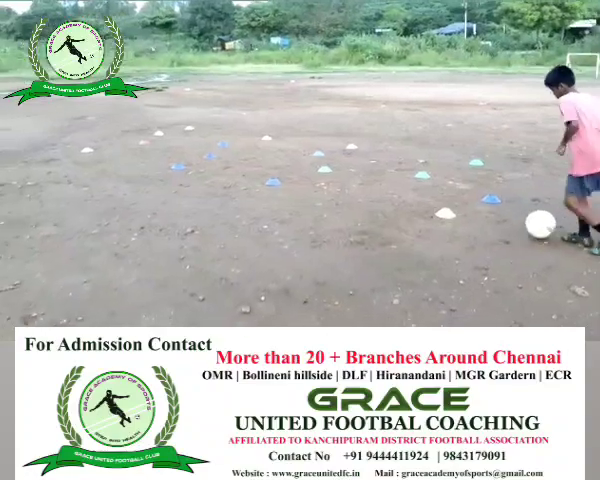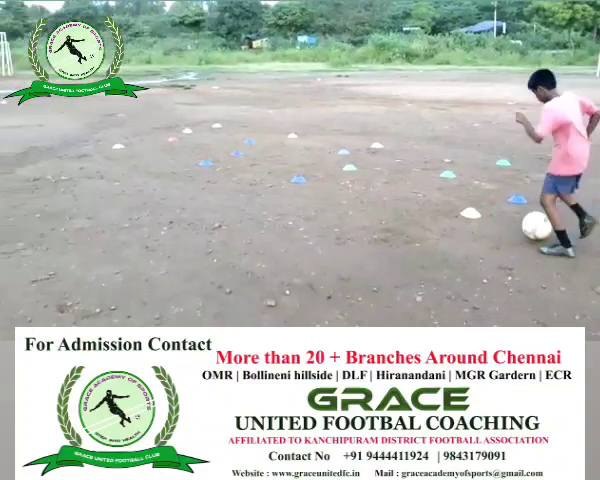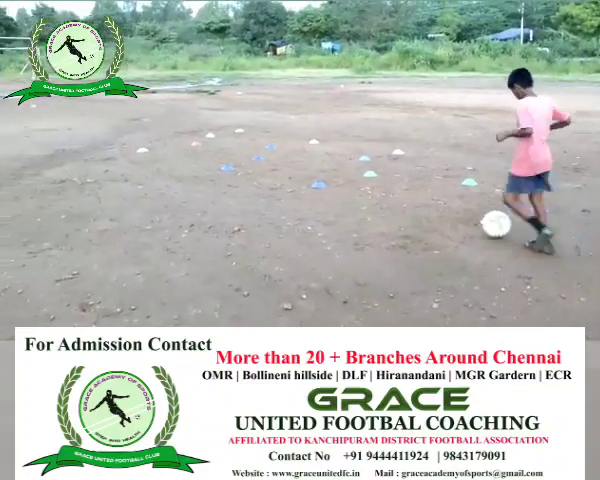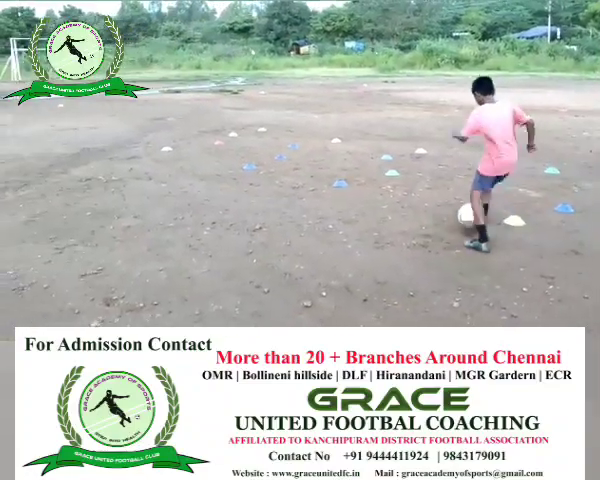
dt=0.3s
person 1, frame 1
left shoulder: (566, 101)
left elbow: (573, 124)
left wrist: (563, 144)
left hip: (584, 160)
left knee: (571, 201)
right knee: (580, 195)
right ankle: (583, 235)
person 1, frame 2
left shoulder: (551, 109)
right shoulder: (573, 97)
left elbow: (537, 137)
left wrist: (524, 121)
left hip: (565, 162)
right hip: (580, 158)
left knee: (547, 201)
right knee: (561, 191)
left ankle: (566, 246)
right ankle: (585, 217)
person 1, frame 3
left shoulder: (523, 105)
right shoulder: (547, 101)
left elbow: (527, 131)
right elbow: (566, 120)
left wrist: (507, 134)
left hip: (525, 164)
right hip: (544, 161)
left knee: (510, 198)
right knee: (536, 198)
left ankle: (542, 229)
right ankle: (544, 242)
person 1, frame 4
left shoulder: (478, 113)
right shoulder: (509, 106)
left elbow: (463, 137)
right elbow: (529, 122)
left wrist: (456, 135)
right wrist: (531, 142)
left hip: (493, 163)
right hip: (511, 161)
left knee: (475, 196)
right knee: (485, 189)
left ankle: (483, 240)
right ankle: (482, 220)
